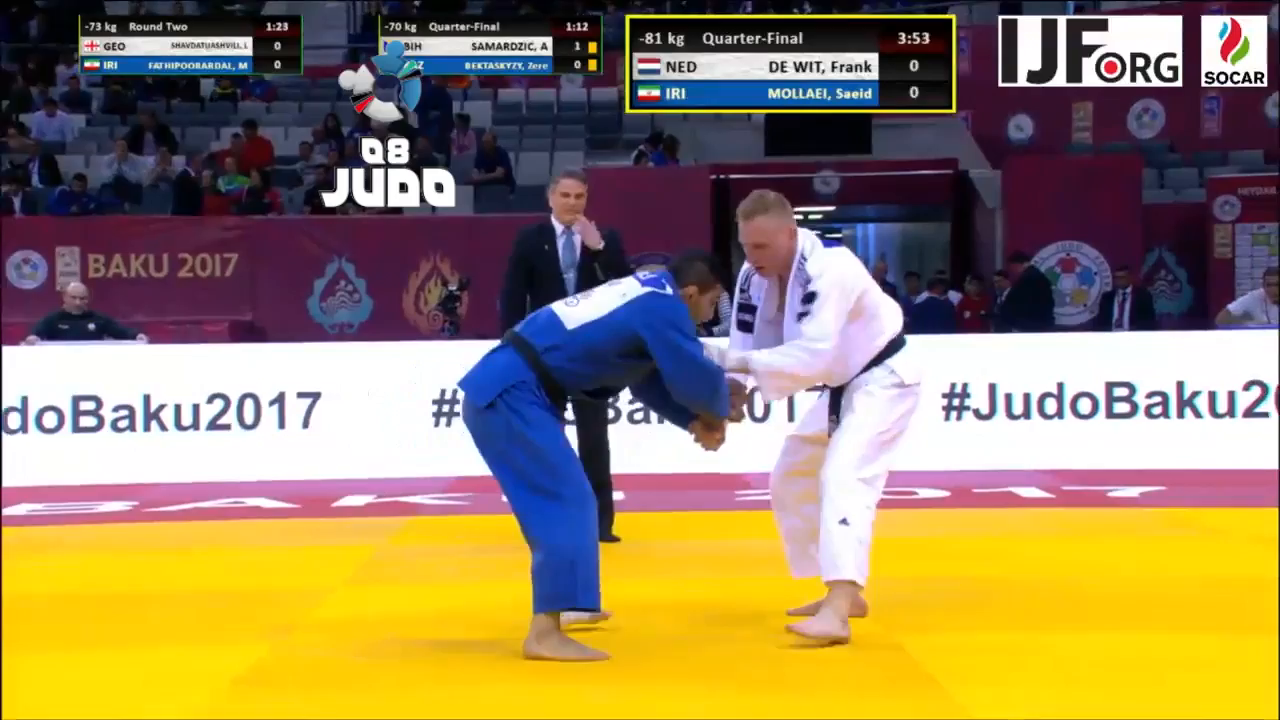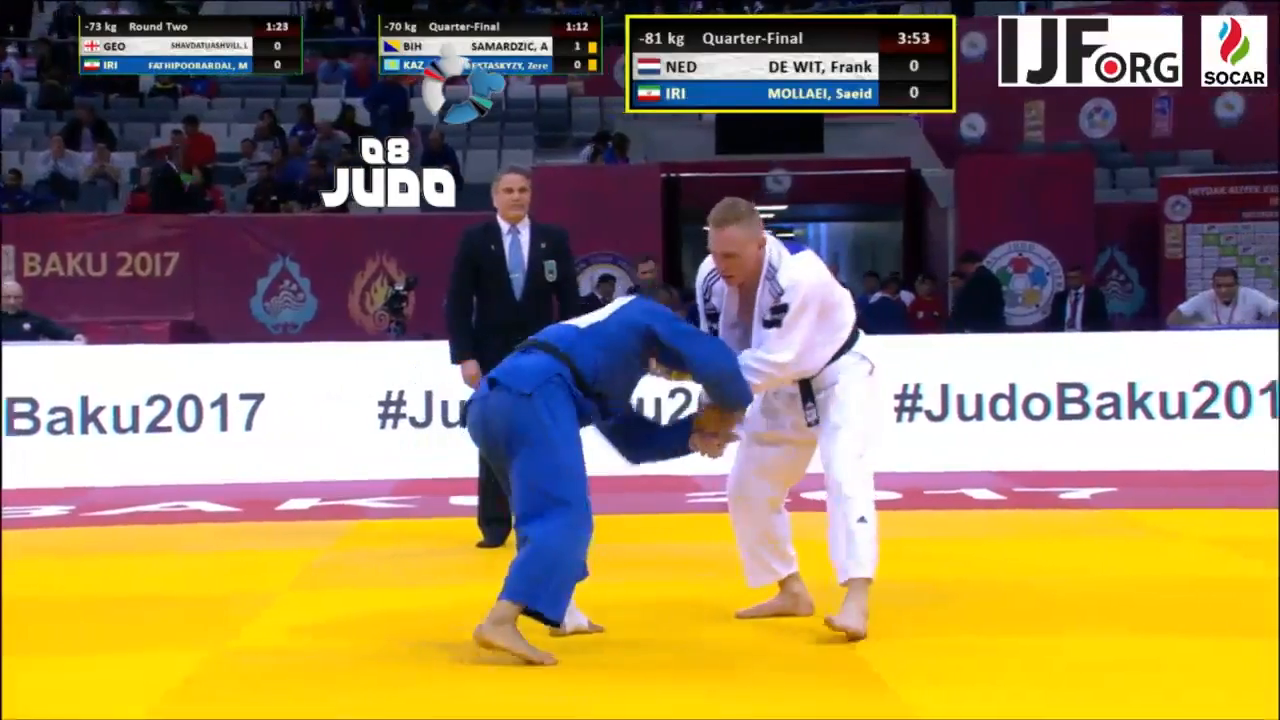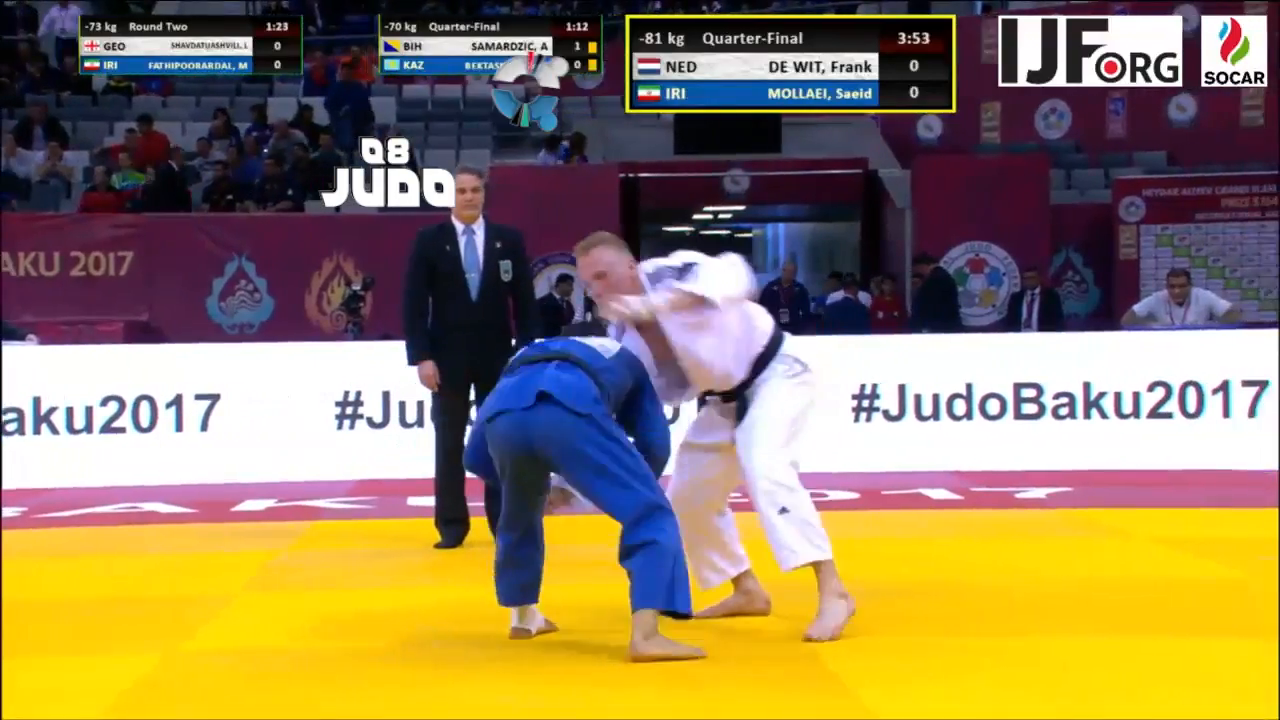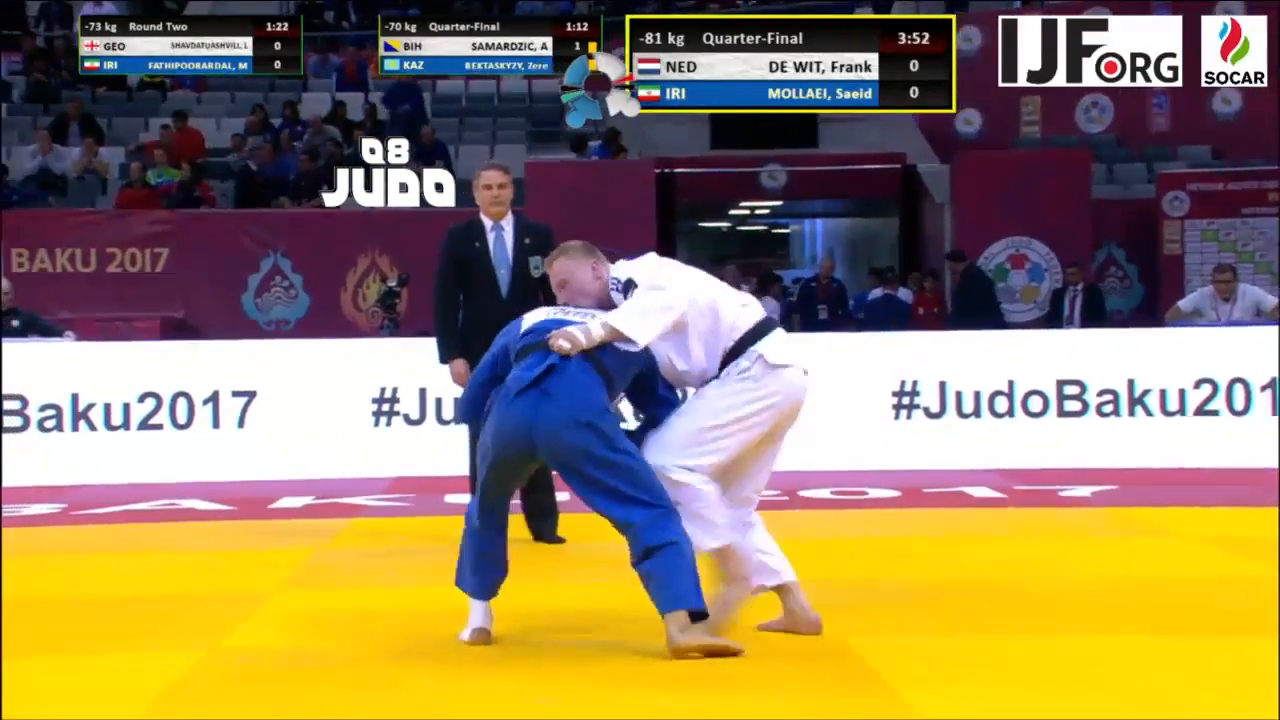
dt=0.4s
person 1, frame 1
left shoulder: (830, 270)
right shoulder: (755, 274)
left elbow: (811, 356)
right elbow: (744, 346)
left wrist: (734, 364)
left hip: (883, 381)
right hip: (843, 387)
left knee: (842, 475)
right knee: (791, 480)
left ankle: (840, 608)
right ankle: (845, 595)
person 1, frame 2
left shoulder: (797, 274)
right shoulder: (712, 279)
left elbow: (772, 362)
left hip: (839, 373)
right hip: (788, 387)
left knee: (845, 475)
right knee: (751, 488)
left ankle: (856, 600)
right ankle: (792, 591)
person 1, frame 3
left shoulder: (665, 274)
right shoulder: (625, 330)
left elbow: (733, 275)
left wrist: (656, 302)
left hip: (776, 376)
right hip: (731, 397)
left knee: (760, 465)
right knee: (691, 494)
left ankle: (832, 593)
right ankle: (747, 591)
person 1, frame 4
left shoulder: (631, 274)
right shoulder: (628, 303)
left elbow: (664, 302)
left wrist: (593, 332)
left hip: (762, 369)
right hip: (775, 374)
left knee: (667, 463)
right knee: (732, 503)
left ankle: (734, 574)
right ankle: (797, 610)
person 2, frame 1
left shoulder: (608, 240)
right shoulder: (529, 241)
right elbow: (511, 301)
left wrist: (599, 248)
left knee: (593, 438)
left ankle: (600, 520)
person 2, frame 2
left shoulder: (554, 239)
right shoulder: (474, 240)
left elbow: (569, 298)
right elbow: (458, 302)
right wrist: (464, 355)
right hip: (491, 356)
right ankle: (494, 524)
person 2, frame 3
left shoulder: (509, 239)
right shoulder: (428, 241)
left elbow: (525, 300)
right elbow: (414, 304)
right wrist: (421, 357)
left hip: (497, 355)
right hip: (448, 356)
right knee: (449, 443)
right ankle: (452, 525)
person 2, frame 4
left shoulder: (539, 235)
right shoulder: (458, 238)
left elbow: (554, 296)
right elbow: (445, 302)
right wrist: (453, 355)
right hip: (479, 354)
right knee: (483, 440)
left ankle: (542, 520)
person 3, frame 1
left shoulder: (639, 295)
right shoulder: (662, 306)
left elbow: (652, 379)
right elbow: (694, 382)
left wrist: (694, 421)
right wrist: (724, 406)
left hip: (502, 389)
right hip: (506, 396)
left knee: (563, 497)
right knee: (566, 502)
left ankle: (567, 603)
right ankle: (542, 633)
person 3, frame 2
left shoulder: (593, 339)
right shoulder: (647, 314)
left elbow: (635, 443)
right elbow: (714, 361)
left wrist: (691, 437)
right wrist: (732, 406)
left hip: (487, 404)
right hip: (530, 398)
left knee: (545, 506)
right knee: (564, 514)
left ankle: (557, 612)
right ankle: (499, 623)
person 3, frame 3
left shoulder: (522, 360)
right shoulder: (623, 356)
left elbow: (477, 457)
right elbow: (654, 444)
left wrist: (537, 481)
right wrist: (614, 481)
left hip: (506, 414)
right hip: (572, 413)
left knee: (519, 516)
right knee: (651, 517)
left ankle: (523, 616)
right ankle: (646, 635)
person 3, frame 4
left shoulder: (523, 325)
left elbow: (472, 402)
right elbow: (667, 420)
left hip: (512, 409)
right hip: (577, 415)
left knee: (488, 506)
right knee: (653, 520)
left ankle: (480, 622)
right ankle: (681, 629)
